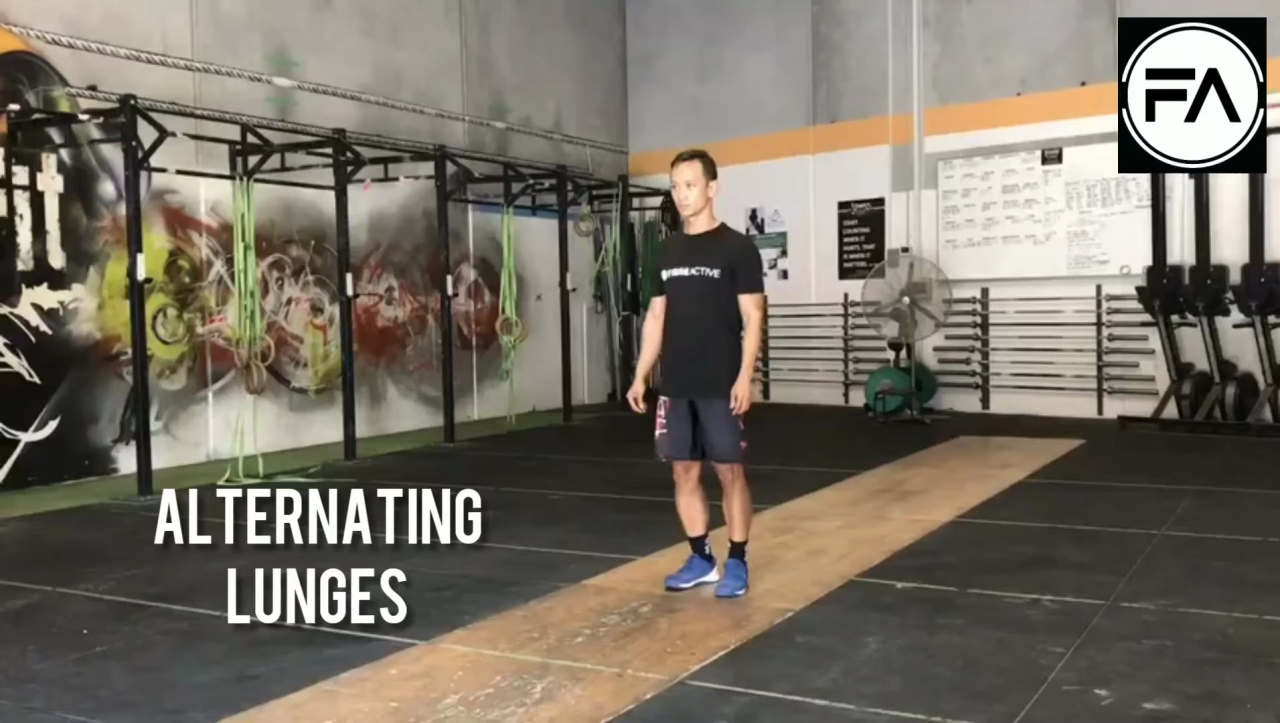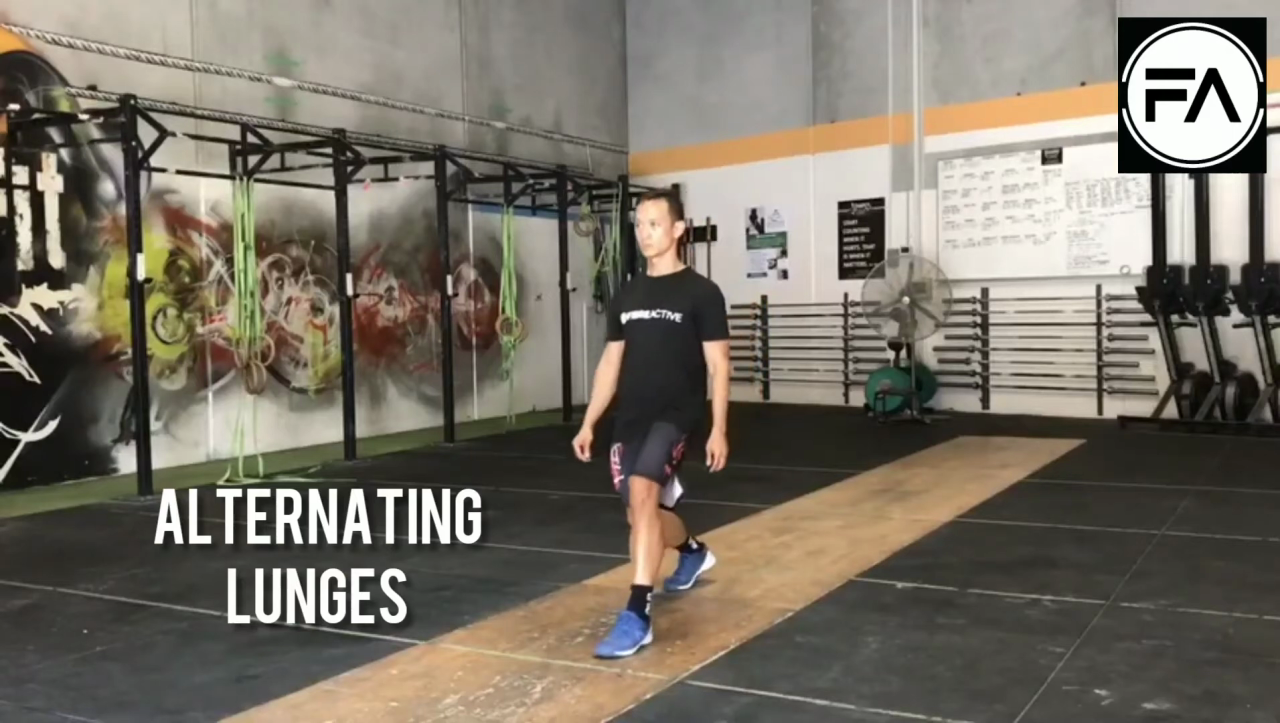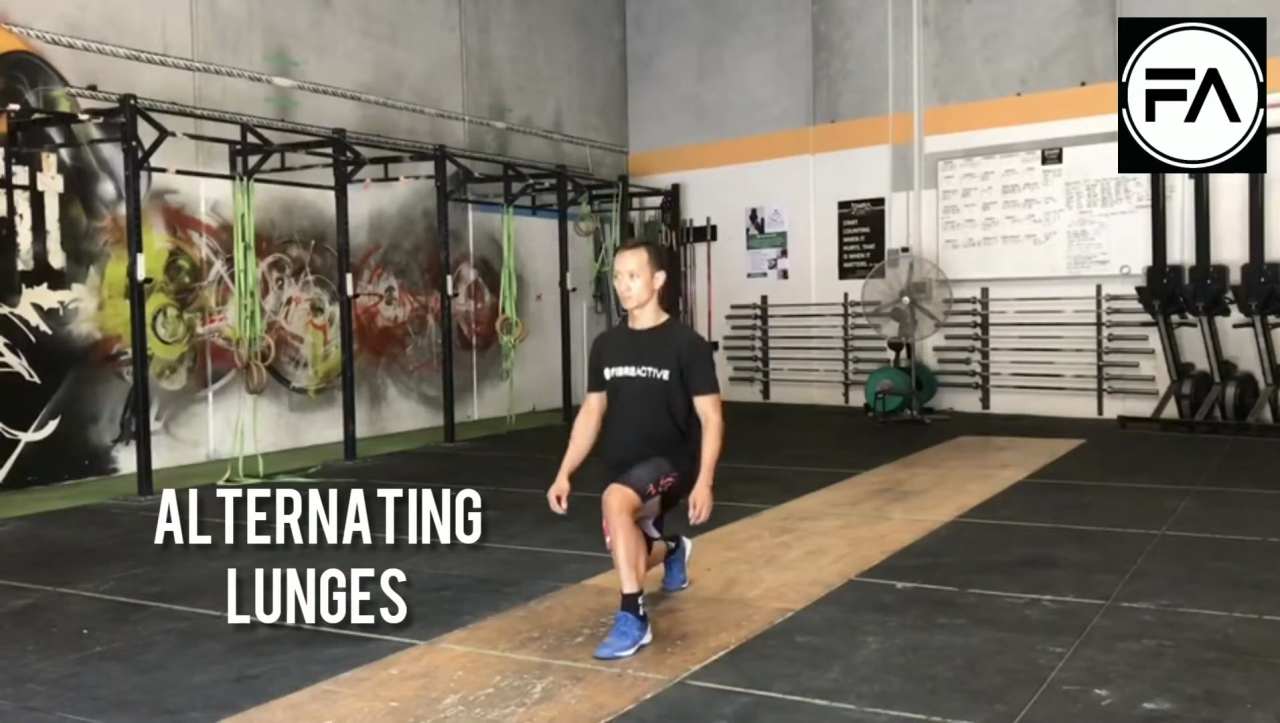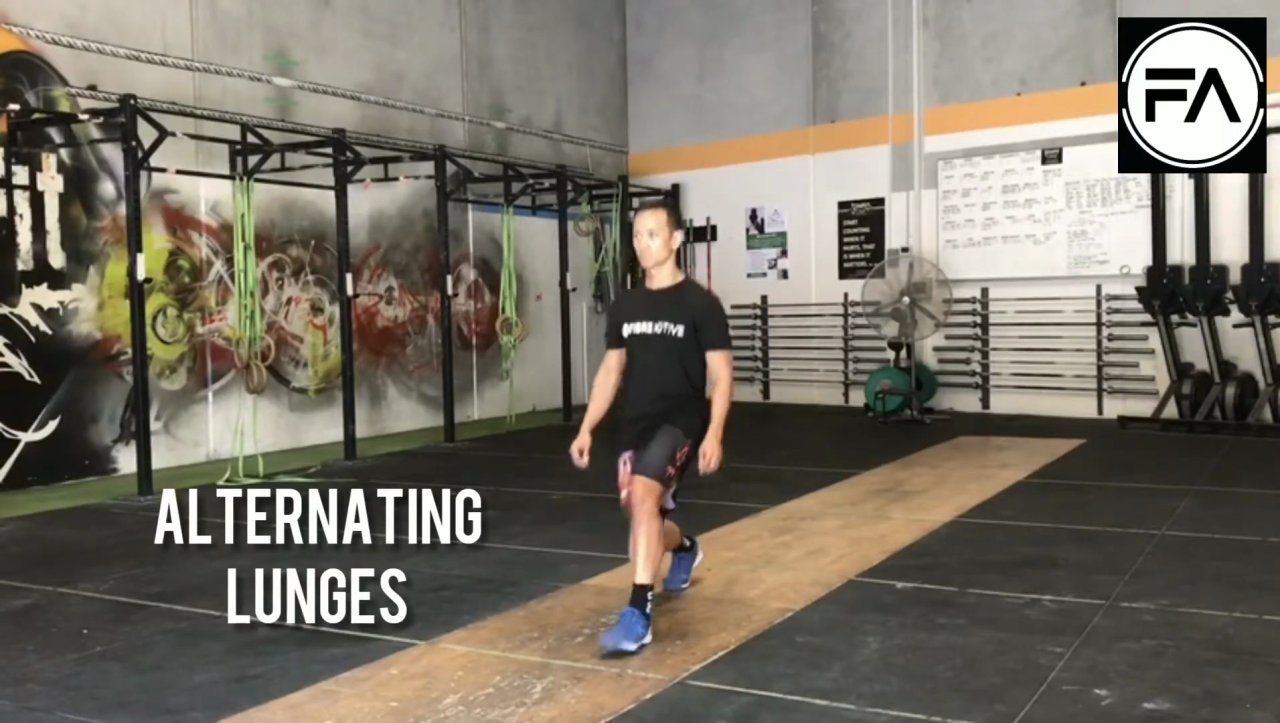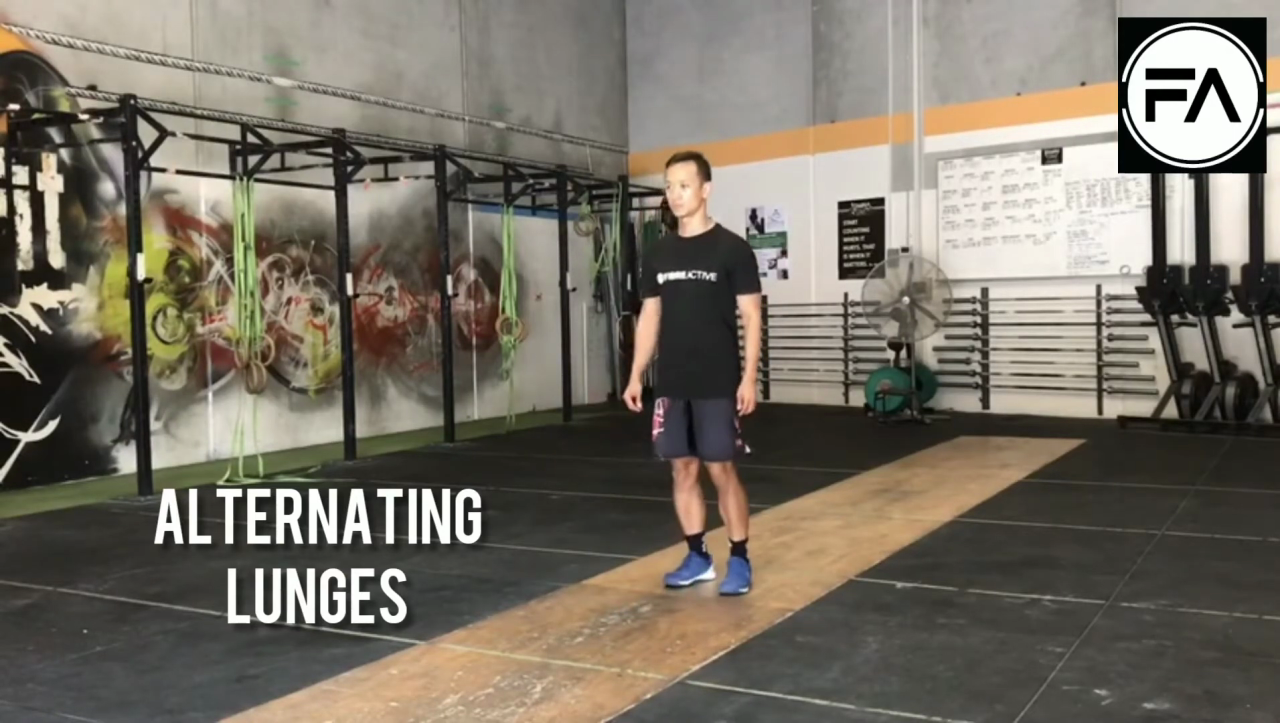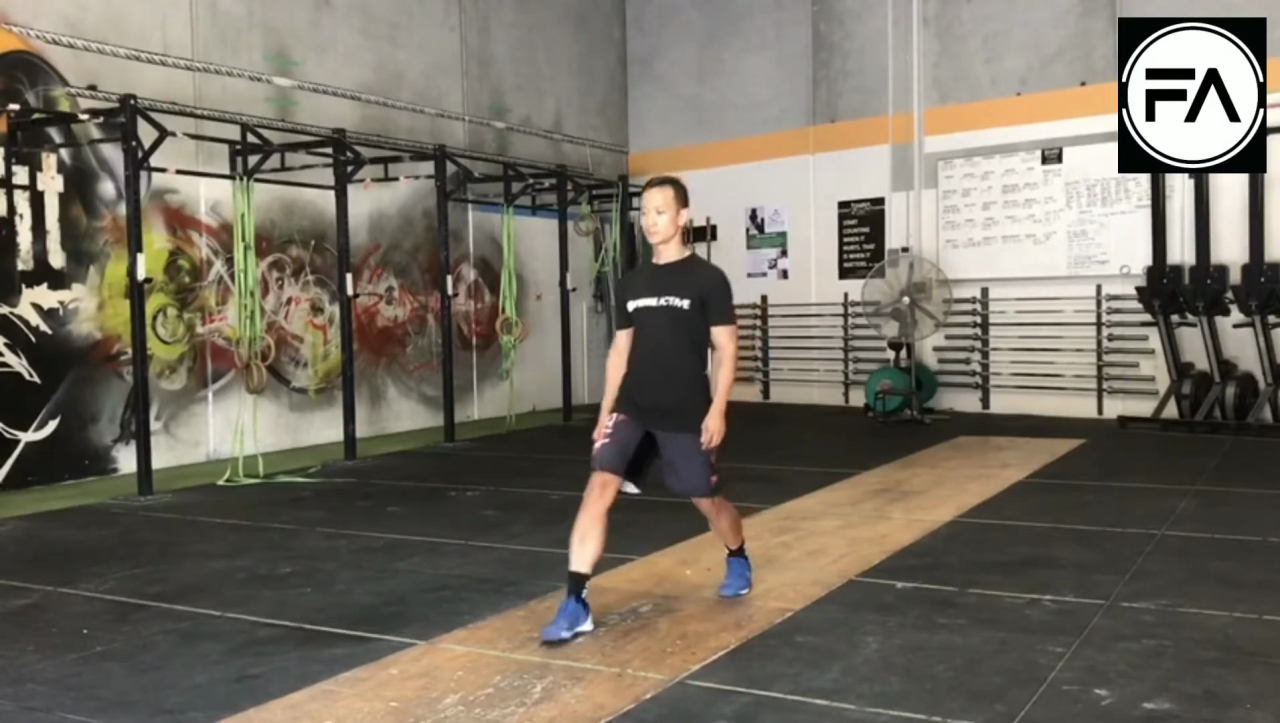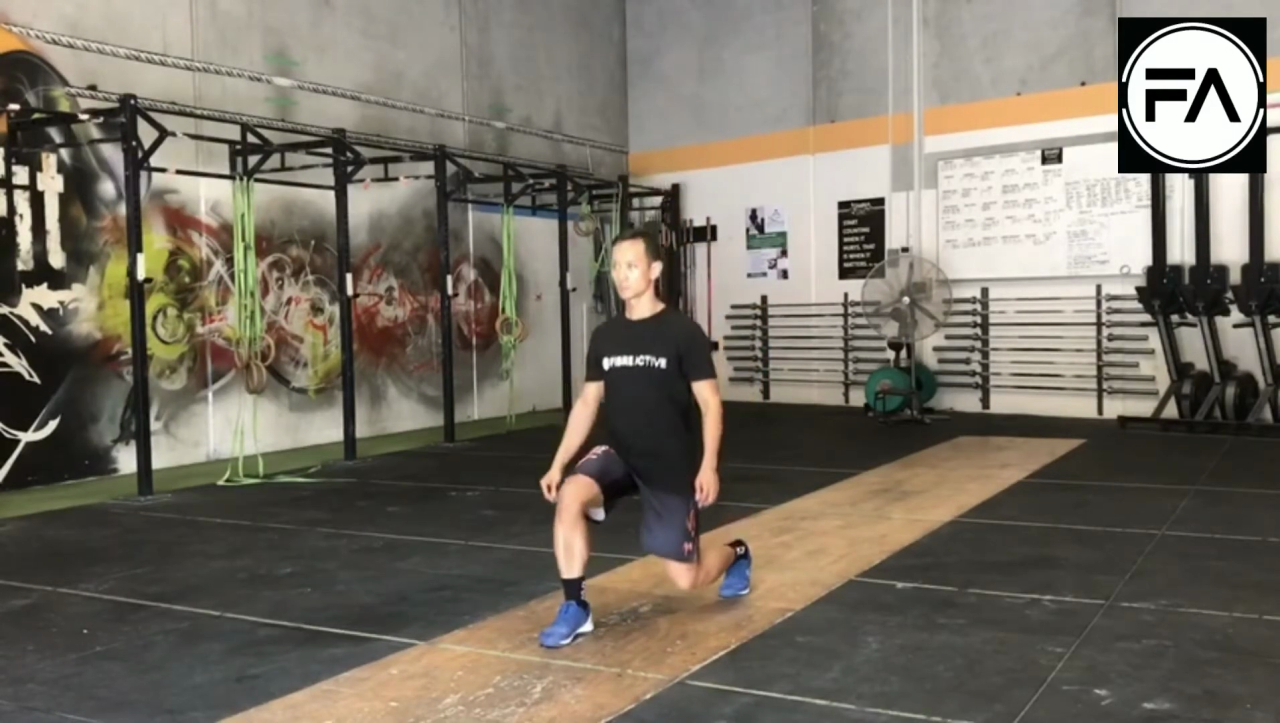
dt=0.7s
person 1, frame 1
left shoulder: (736, 247)
right shoulder: (668, 250)
left elbow: (752, 316)
right elbow: (656, 316)
left wrist: (746, 375)
right wrist: (641, 375)
left hip: (719, 382)
right hip: (675, 382)
left knee: (728, 471)
right knee: (683, 471)
left ankle: (737, 561)
right ankle: (701, 558)
person 1, frame 2
left shoulder: (700, 292)
right shoulder: (628, 294)
left elbow: (719, 364)
right elbow: (611, 361)
left wrist: (718, 430)
right wrist: (588, 422)
left hip: (675, 415)
right hip: (630, 418)
left knee: (642, 496)
right knee: (644, 512)
left ankle: (637, 615)
right ankle: (696, 553)
person 1, frame 3
left shoulder: (686, 345)
right shoulder: (606, 345)
left elbow: (711, 418)
right elbow: (591, 412)
left wrist: (704, 482)
right wrist: (564, 473)
left hip: (670, 462)
right hip: (624, 468)
left knee: (615, 502)
right knee: (629, 562)
left ankle: (633, 619)
right ankle: (672, 547)
person 1, frame 4
left shoulder: (700, 303)
right shoulder: (625, 305)
left elbow: (721, 374)
right elbow: (611, 369)
left wrist: (714, 434)
right wrist: (586, 429)
left hip: (680, 421)
right hip: (636, 426)
left knee: (642, 495)
right knee: (646, 521)
left ankle: (638, 613)
right ankle: (685, 548)
person 1, frame 5
left shoulder: (732, 248)
right shoulder: (658, 252)
left elbow: (751, 316)
right elbow: (649, 316)
left wrist: (749, 376)
right wrist: (635, 375)
left hip: (717, 382)
right hip: (671, 382)
left knee: (721, 471)
right knee: (682, 470)
left ankle: (739, 560)
right ankle: (698, 557)
person 1, frame 6
left shoulder: (707, 278)
right shoulder: (633, 282)
left elbow: (726, 349)
right elbow: (620, 349)
left wrist: (717, 409)
right wrist: (605, 411)
left hip: (686, 413)
right hip: (632, 408)
left knee: (709, 501)
right knee: (598, 489)
left ankle: (738, 561)
right ankle: (575, 604)
person 1, frame 7
left shoulder: (683, 332)
right shoulder: (604, 336)
left elbow: (709, 402)
right elbow: (587, 402)
left wrist: (709, 465)
right wrist: (557, 464)
left hip: (671, 464)
right hip: (619, 454)
left knee: (686, 576)
right knee: (570, 497)
left ankle: (736, 553)
right ankle: (574, 608)
